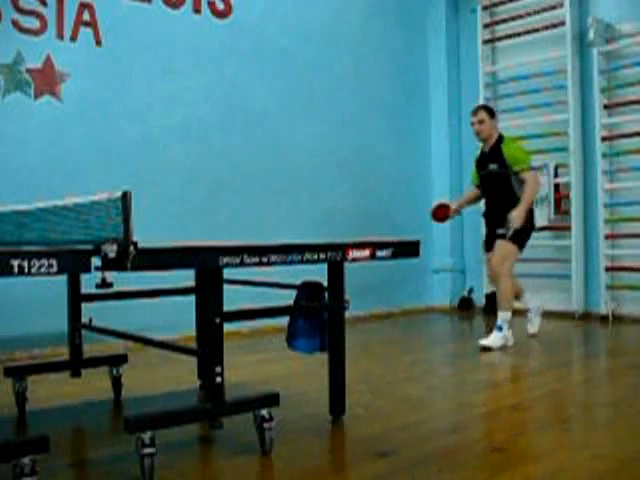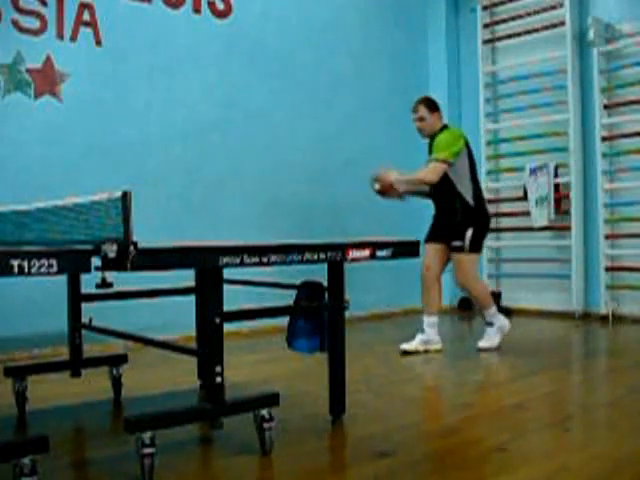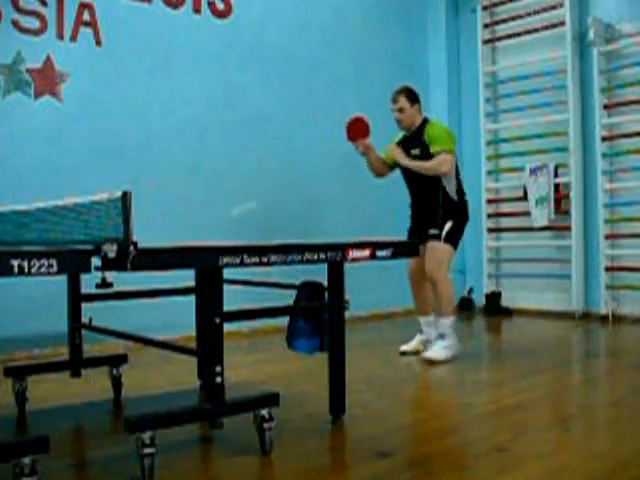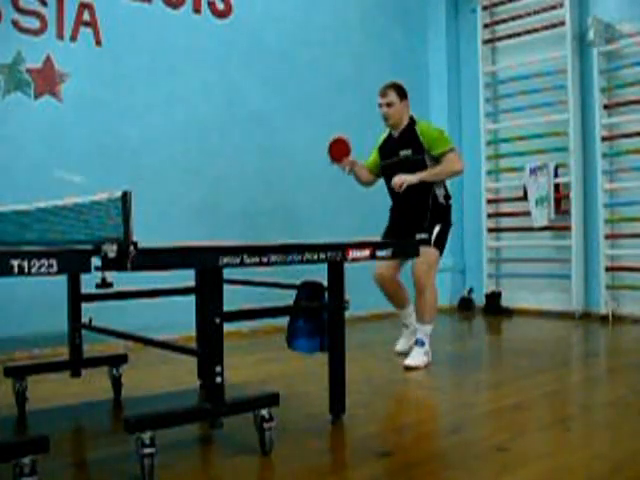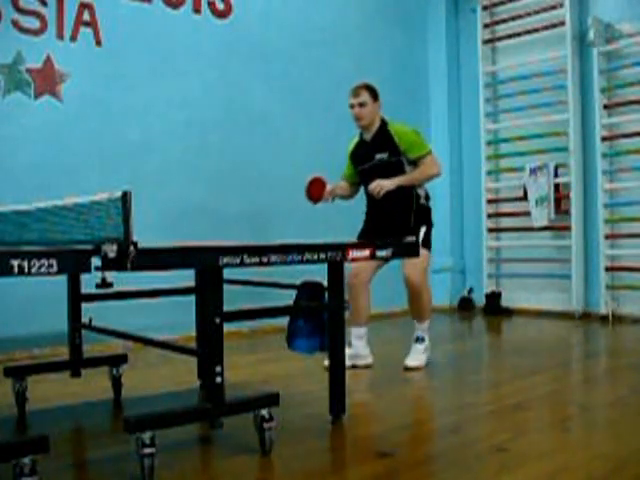
dt=1s
person 1, frame 1
left shoulder: (510, 148)
right shoulder: (480, 157)
left elbow: (532, 181)
left wrist: (521, 209)
right wrist: (457, 205)
left hip: (516, 220)
right hip: (494, 221)
left knee: (500, 270)
right knee: (497, 275)
left ankle: (502, 330)
right ankle: (532, 305)
person 1, frame 2
left shoulder: (449, 137)
right shoulder: (437, 143)
left elbow: (432, 175)
left wrist: (399, 178)
right wrist: (405, 190)
left hip: (467, 218)
right hip: (445, 218)
left knee: (465, 277)
right knee: (429, 272)
left ankle: (495, 322)
right ankle: (430, 335)
person 1, frame 3
left shoulder: (436, 131)
right shoulder: (402, 140)
left elbow: (444, 166)
right elbow: (381, 170)
left wrist: (405, 161)
right wrist: (368, 151)
left hip: (447, 212)
right hip: (421, 214)
left knee: (435, 271)
right knee: (416, 273)
left ankle: (447, 337)
right ankle: (427, 333)
person 1, frame 4
left shoulder: (427, 132)
right shoulder: (384, 142)
left elbow: (456, 165)
right elbow: (369, 177)
left wrist: (415, 177)
right wrist: (353, 166)
left hip: (431, 215)
right hip: (401, 216)
left knee: (422, 275)
right knee: (383, 274)
left ankle: (422, 344)
right ankle: (411, 325)
person 1, frame 5
left shoulder: (402, 134)
right shoulder: (355, 148)
left elbow: (433, 168)
right elbow: (351, 186)
left wrist: (393, 182)
right wrist: (333, 190)
left hip: (412, 218)
right hip: (377, 222)
left knee: (414, 277)
right knee: (356, 276)
left ankle: (421, 340)
right ankle: (359, 349)
